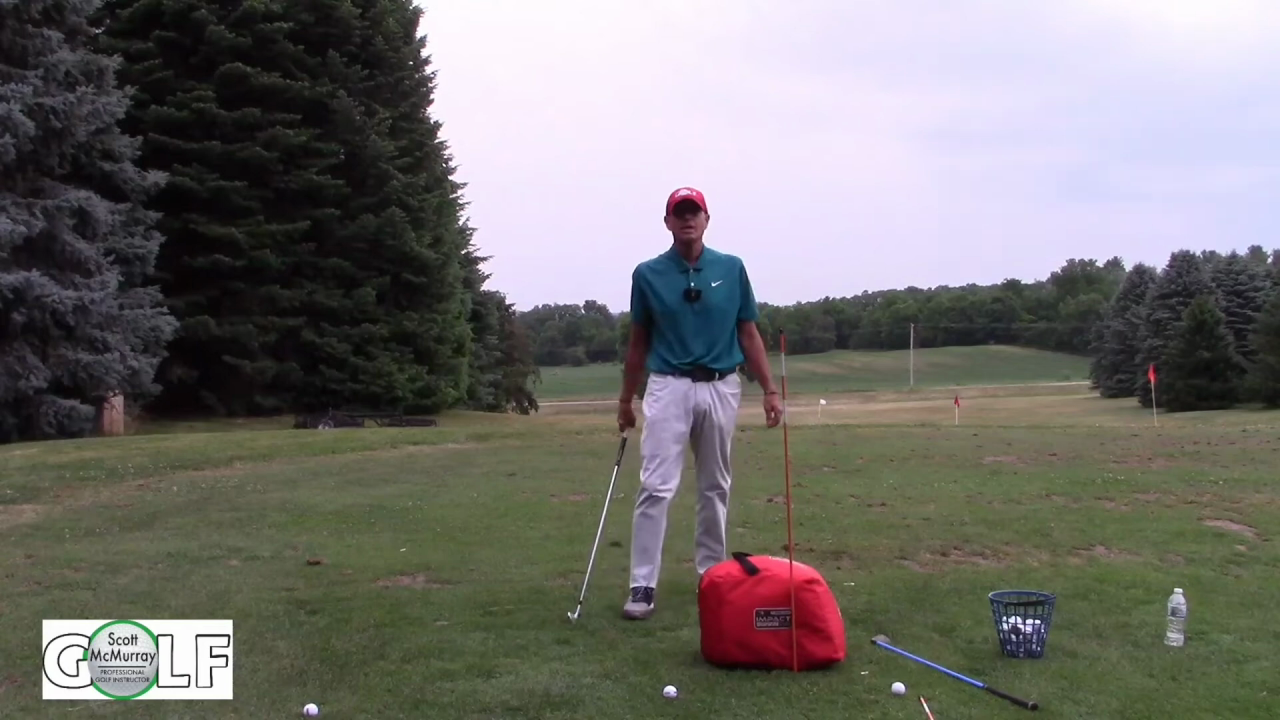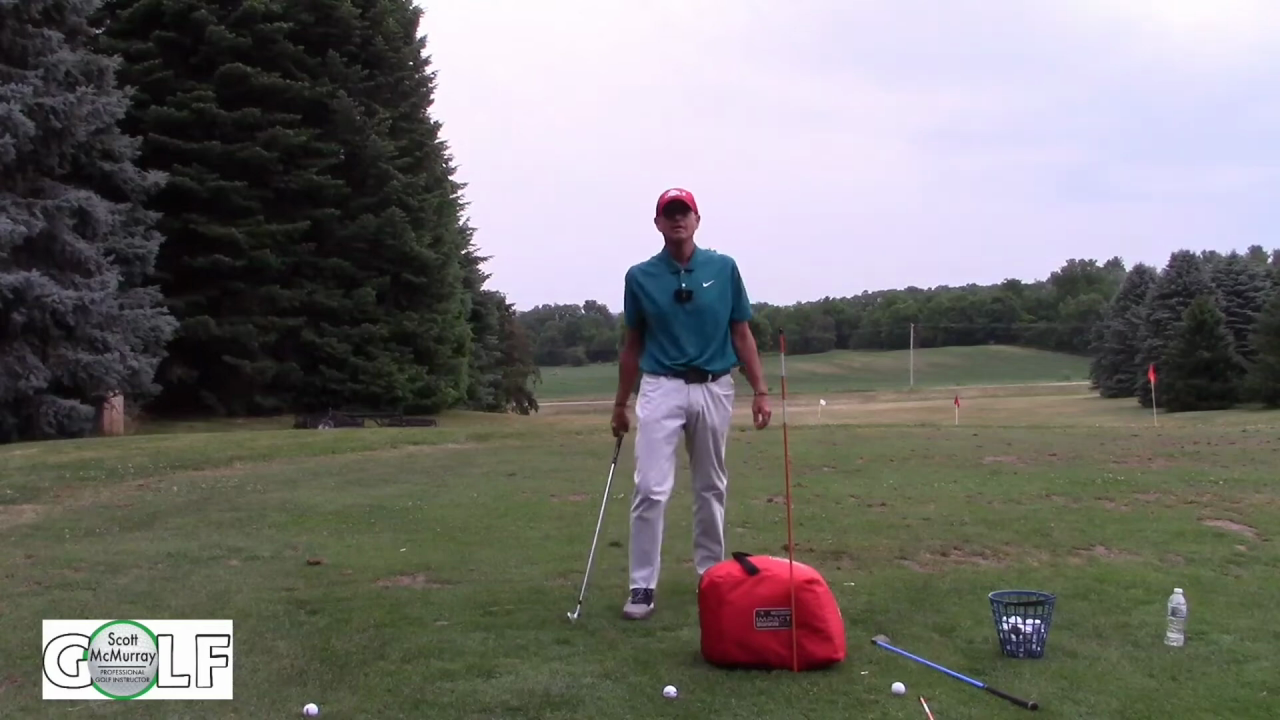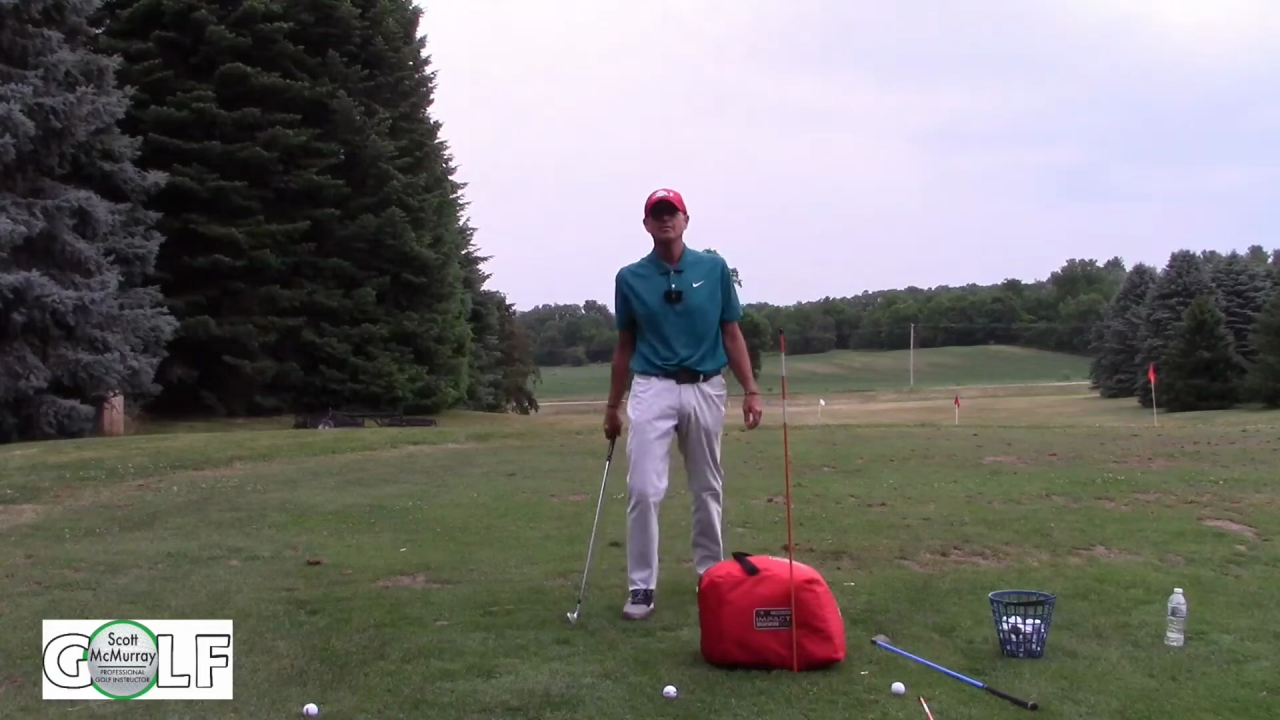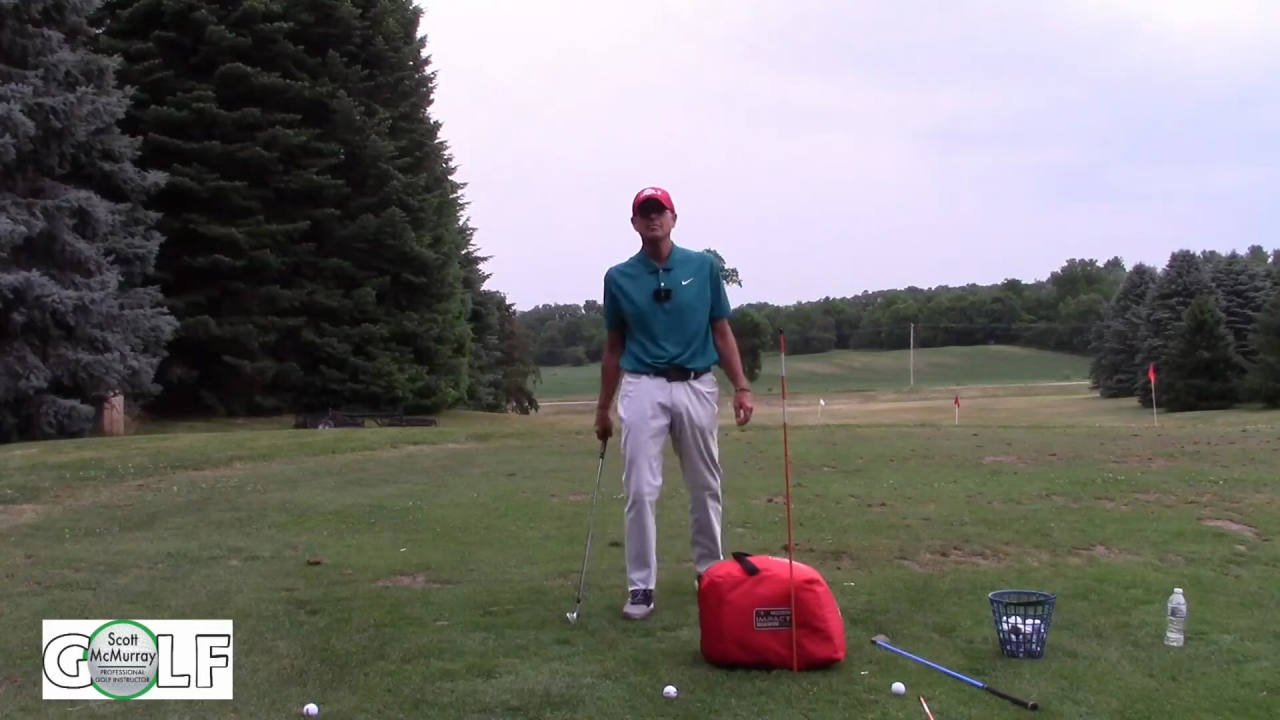
dt=0.1s
person 1, frame 1
left shoulder: (732, 268)
right shoulder: (648, 274)
left elbow: (749, 334)
right elbow: (639, 340)
left wrist: (769, 389)
right wrist: (625, 399)
left hip: (720, 388)
right hip: (668, 388)
left knee: (714, 487)
right knee: (655, 487)
left ankle: (712, 573)
right ankle: (642, 585)
person 1, frame 2
left shoulder: (724, 269)
right shoulder: (640, 276)
left elbow: (742, 334)
right elbow: (633, 344)
left wrist: (760, 391)
right wrist: (621, 403)
left hip: (714, 389)
right hip: (660, 390)
left knee: (711, 489)
right knee: (651, 490)
left ankle: (711, 574)
right ankle: (642, 587)
person 1, frame 3
left shoulder: (715, 269)
right shoulder: (630, 277)
left elbow: (732, 334)
right elbow: (625, 346)
left wrist: (751, 391)
right wrist: (613, 405)
left hip: (706, 389)
right hip: (652, 390)
left knee: (707, 490)
right knee: (645, 491)
left ankle: (710, 573)
right ankle: (641, 586)
person 1, frame 4
left shoulder: (703, 266)
right shoulder: (618, 277)
left elbow: (721, 331)
right elbow: (614, 346)
left wrist: (742, 387)
right wrist: (604, 407)
left hip: (697, 387)
right hip: (642, 390)
left knee: (705, 487)
right knee: (641, 493)
left ankle: (709, 569)
right ankle: (641, 587)
